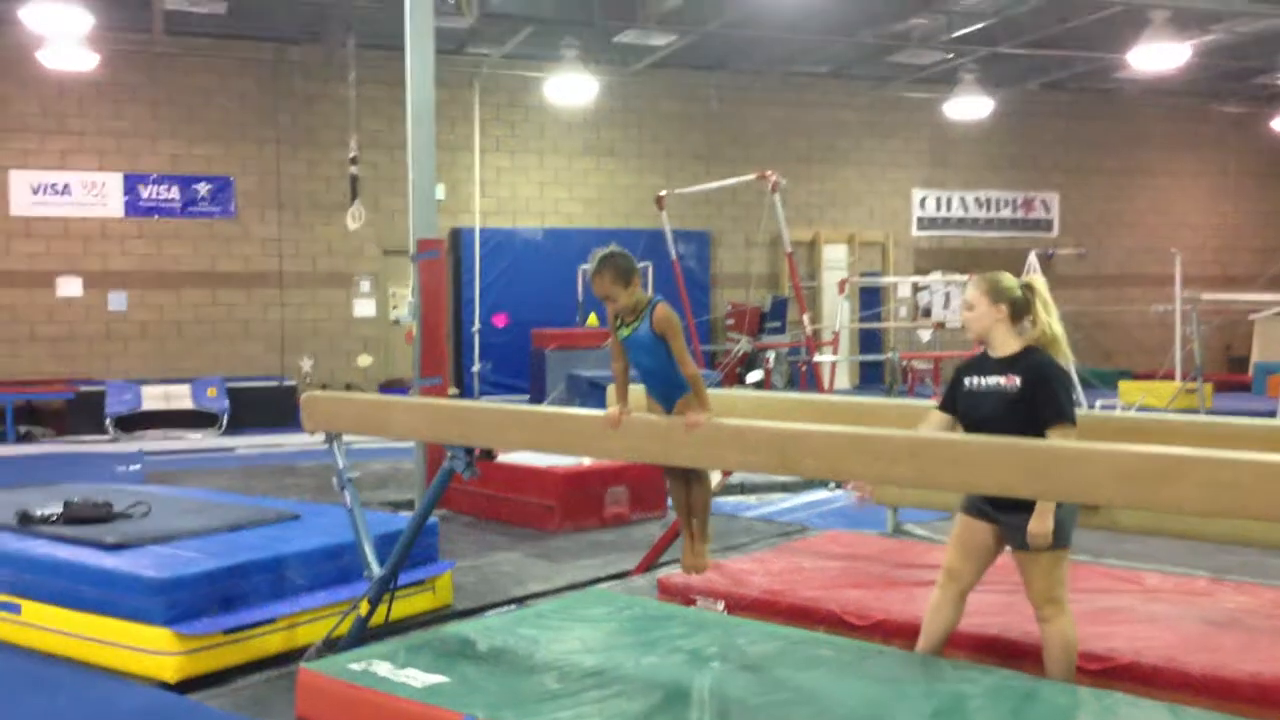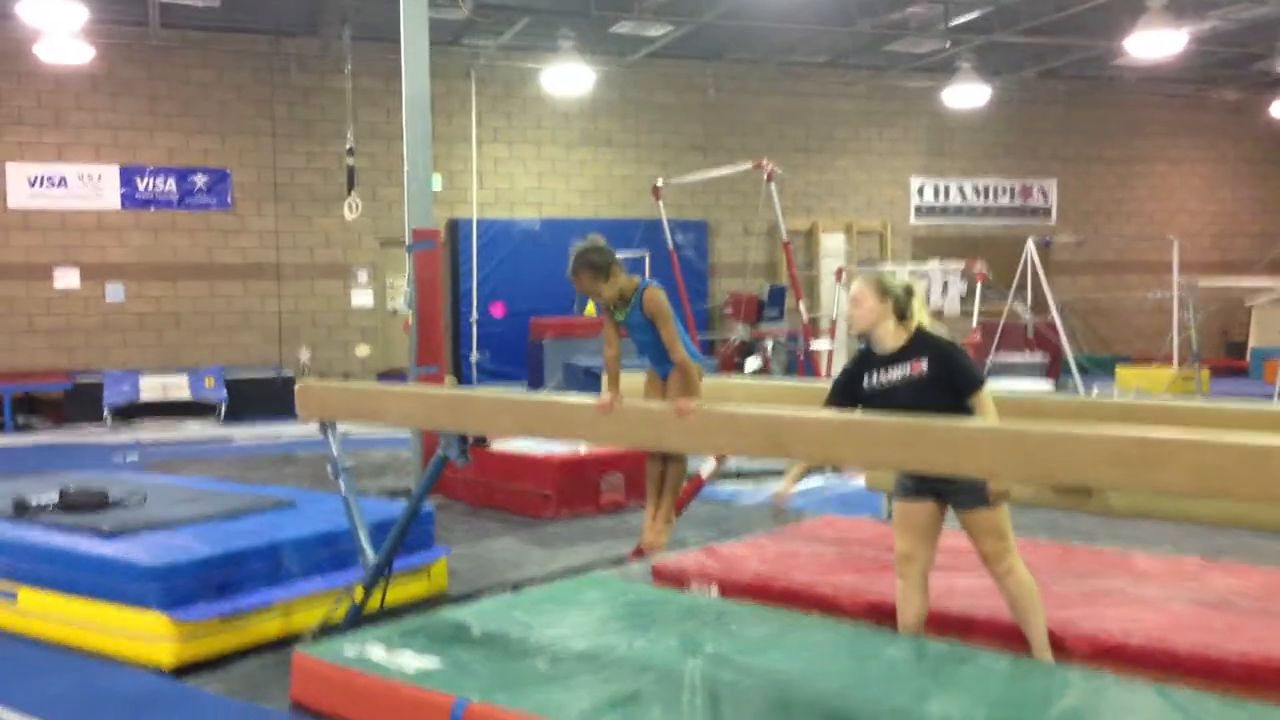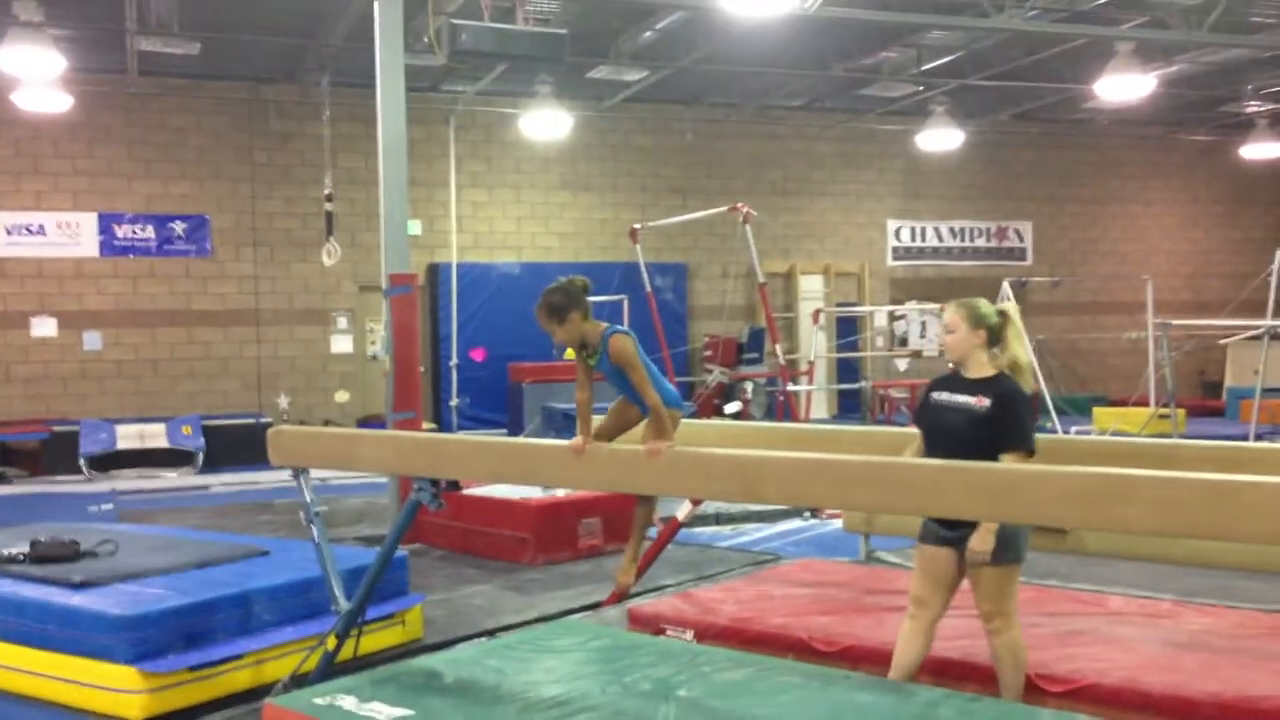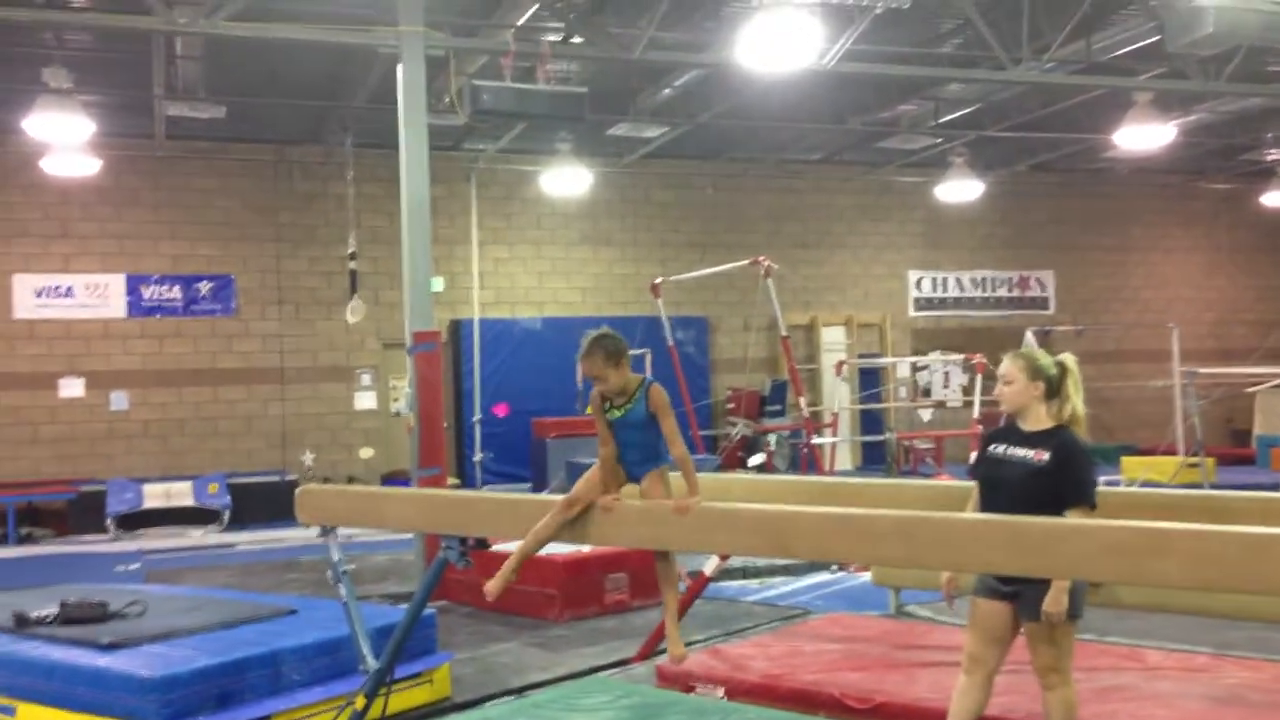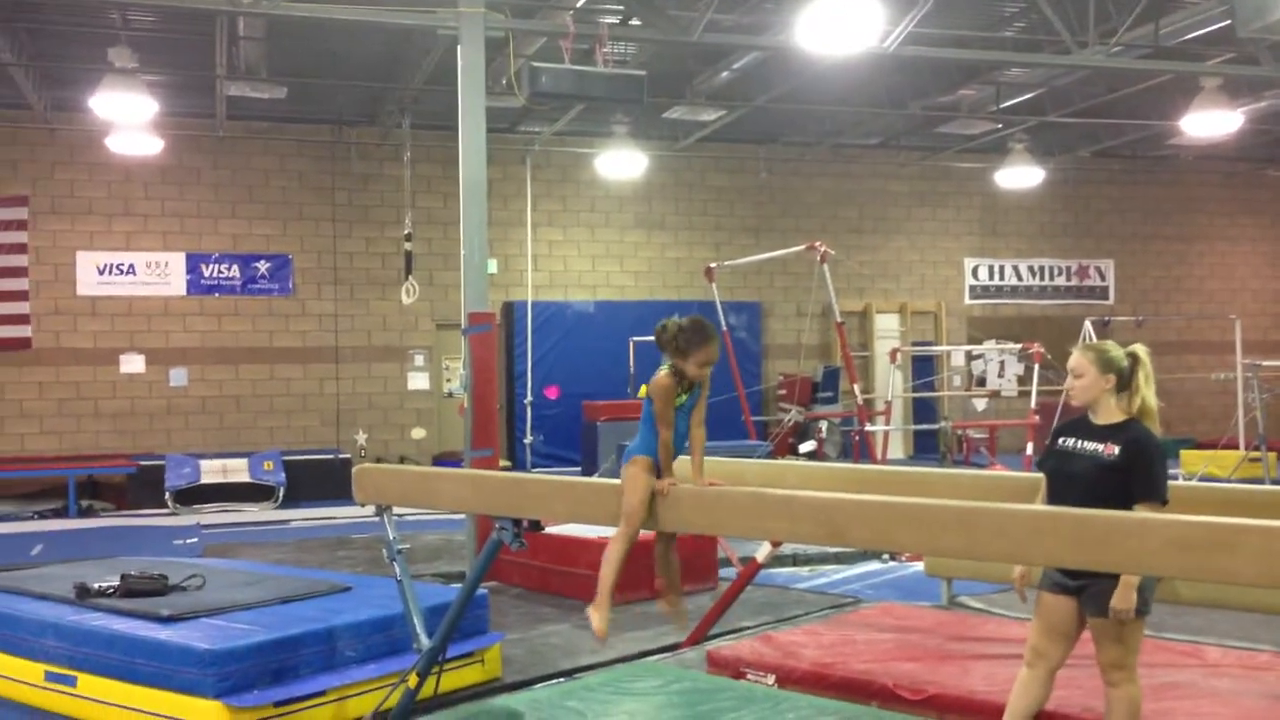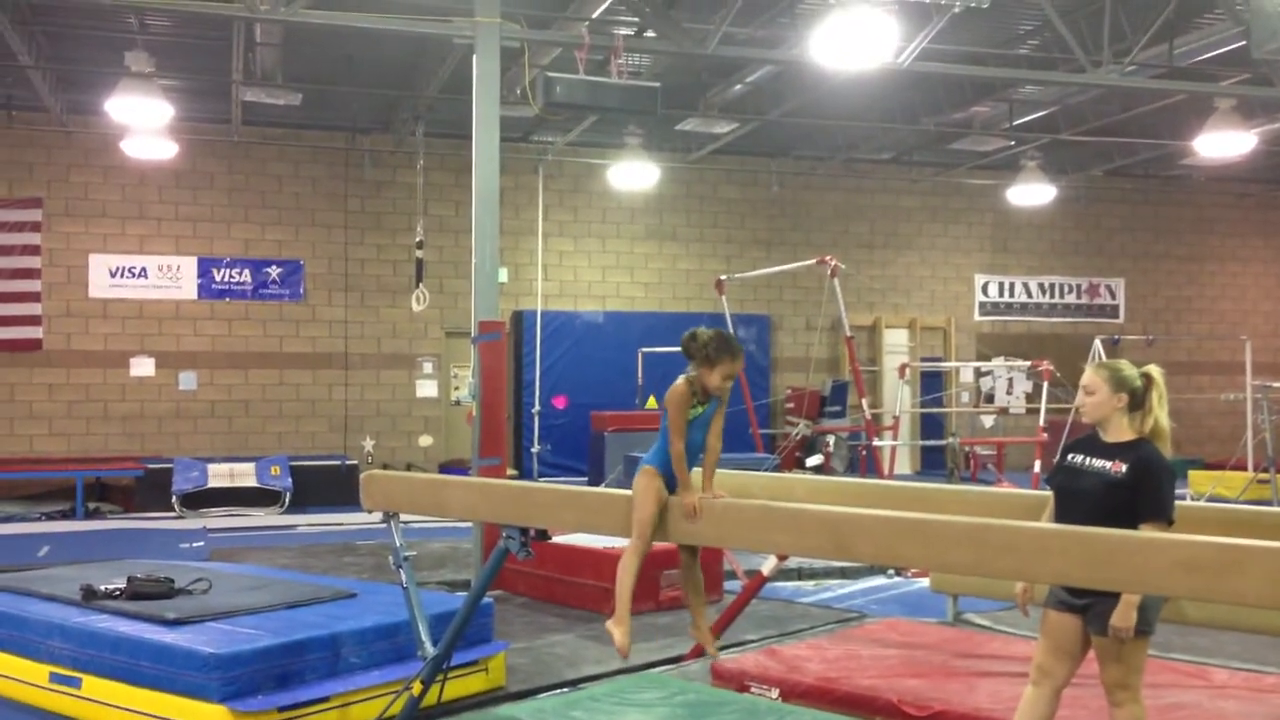
dt=0.7s
person 1, frame 1
left shoulder: (1043, 370)
right shoulder: (973, 369)
left elbow: (1061, 445)
right elbow: (938, 426)
left wrist: (1045, 510)
left hip: (1031, 507)
right hip: (984, 499)
left knee: (1048, 605)
right knee: (950, 581)
person 1, frame 2
left shoulder: (937, 350)
right shoulder: (861, 368)
left elbow: (982, 404)
right wrist: (792, 478)
left hip: (967, 470)
right hip: (916, 476)
left knee: (1001, 560)
right knee: (908, 565)
left ankle: (1044, 659)
person 1, frame 3
left shoulder: (1008, 395)
right shoulder: (938, 388)
left elbow: (1011, 469)
right elbow: (918, 449)
left wrist: (988, 529)
left hip: (991, 525)
right hip: (940, 521)
left knee: (997, 619)
right knee: (920, 608)
person 1, frame 4
left shoulder: (1067, 448)
right shoulder: (995, 440)
right elbow: (976, 506)
left wrist: (1061, 588)
left hip: (1045, 579)
right hip: (997, 573)
left knee: (1052, 675)
right knee: (975, 664)
person 1, frame 5
left shoulder: (1139, 442)
right shoulder: (1065, 432)
right elbow: (1046, 498)
left wrist: (1129, 584)
left hip: (1113, 575)
right hip: (1063, 568)
left knee: (1117, 671)
right knee: (1037, 658)
person 1, frame 6
left shoulder: (1148, 462)
right shoulder: (1075, 449)
right elbow: (1052, 516)
left wrist: (1130, 603)
left hip: (1118, 593)
right hip: (1068, 585)
left knee: (1121, 691)
right knee: (1043, 676)
person 2, frame 1
left shoulder: (660, 313)
right shoulder: (615, 316)
left elbow: (686, 365)
right elbow: (619, 363)
left wrist: (703, 409)
right wrist: (620, 404)
left hip: (684, 395)
right hip: (656, 397)
left knee: (694, 466)
right knee: (671, 468)
left ankle: (701, 540)
right ankle: (687, 537)
person 2, frame 2
left shoulder: (650, 295)
right shoulder: (608, 302)
left elbow: (676, 348)
right elbow: (612, 348)
left wrist: (692, 395)
right wrist: (612, 391)
left hip: (683, 364)
right hip: (657, 367)
left ankle: (666, 514)
right ankle: (651, 511)
person 2, frame 3
left shoulder: (617, 342)
right shoulder: (582, 344)
left elbow: (650, 393)
right elbow: (583, 392)
left wrist: (663, 439)
right wrist: (583, 435)
left hip: (662, 402)
right hip: (635, 399)
right knee: (598, 435)
left ankle: (633, 555)
person 2, frame 4
left shoulder: (653, 393)
right shoulder: (598, 397)
left elbow: (677, 444)
right elbow: (606, 447)
left wrist: (692, 493)
right wrist: (608, 491)
left hip: (651, 466)
right hip: (619, 462)
right knee: (570, 503)
left ankle: (672, 626)
right ankle: (509, 567)
person 2, frame 5
left shoulder: (701, 379)
right shoulder: (664, 381)
left elbow: (697, 428)
right elbow: (665, 433)
left wrist: (698, 476)
right wrist: (666, 475)
left hip: (662, 463)
right hip: (643, 459)
left knee: (668, 532)
right knee: (631, 526)
left ankle: (670, 596)
right ankle: (600, 605)
person 2, frame 6
left shoulder: (720, 392)
right shoulder: (680, 390)
left elbow: (713, 440)
right elbow: (676, 445)
left wrist: (707, 489)
right wrist: (686, 490)
left hip: (681, 476)
right hip: (654, 471)
left knee: (690, 553)
right knee: (642, 538)
left ankle: (700, 624)
right ankle: (620, 618)
